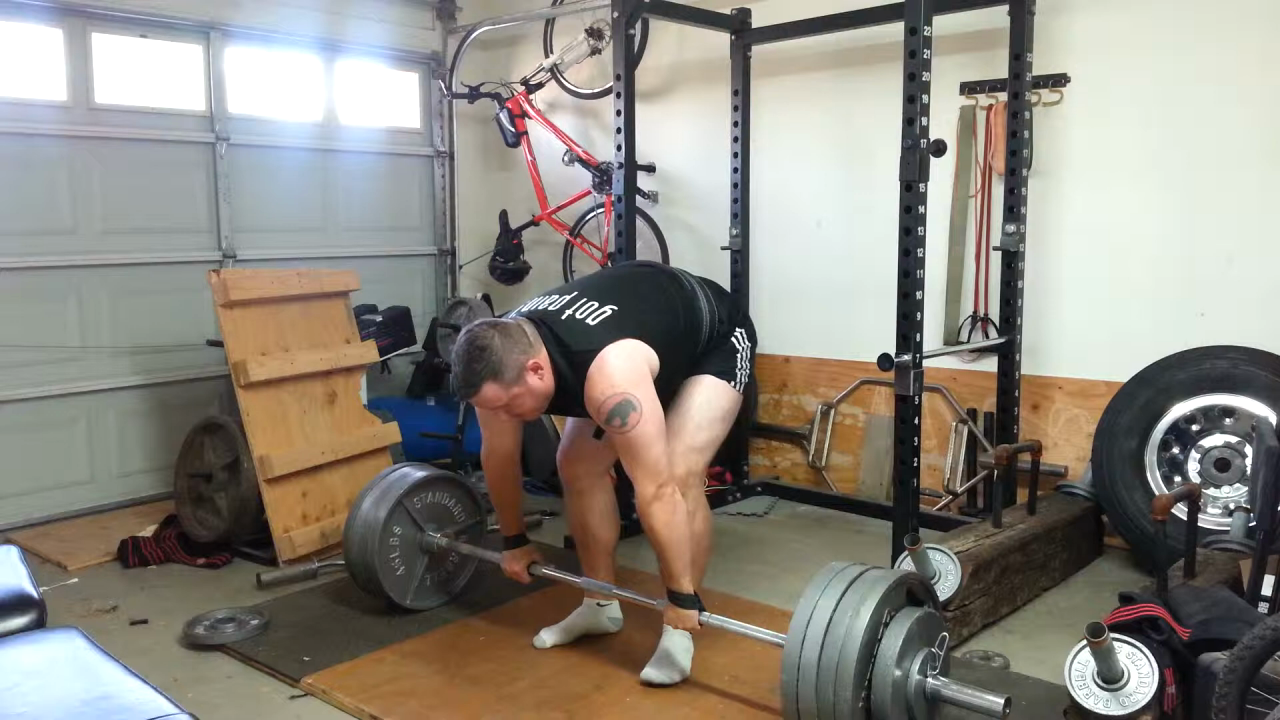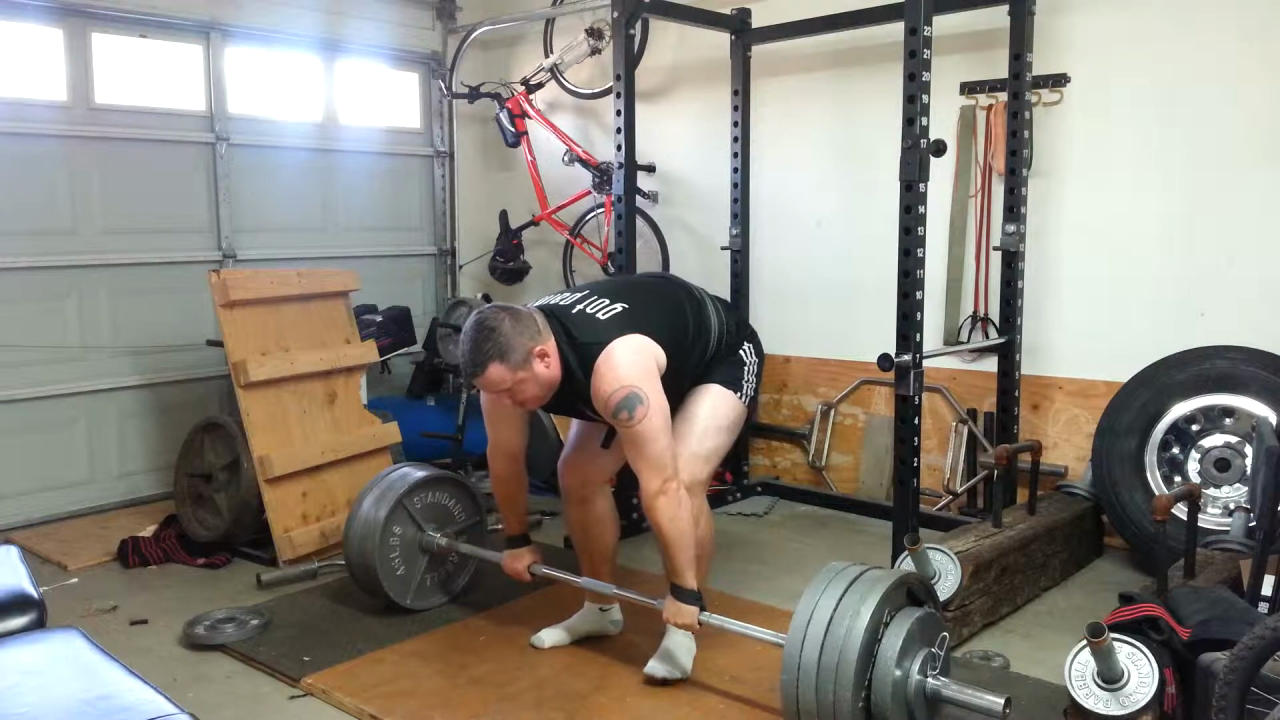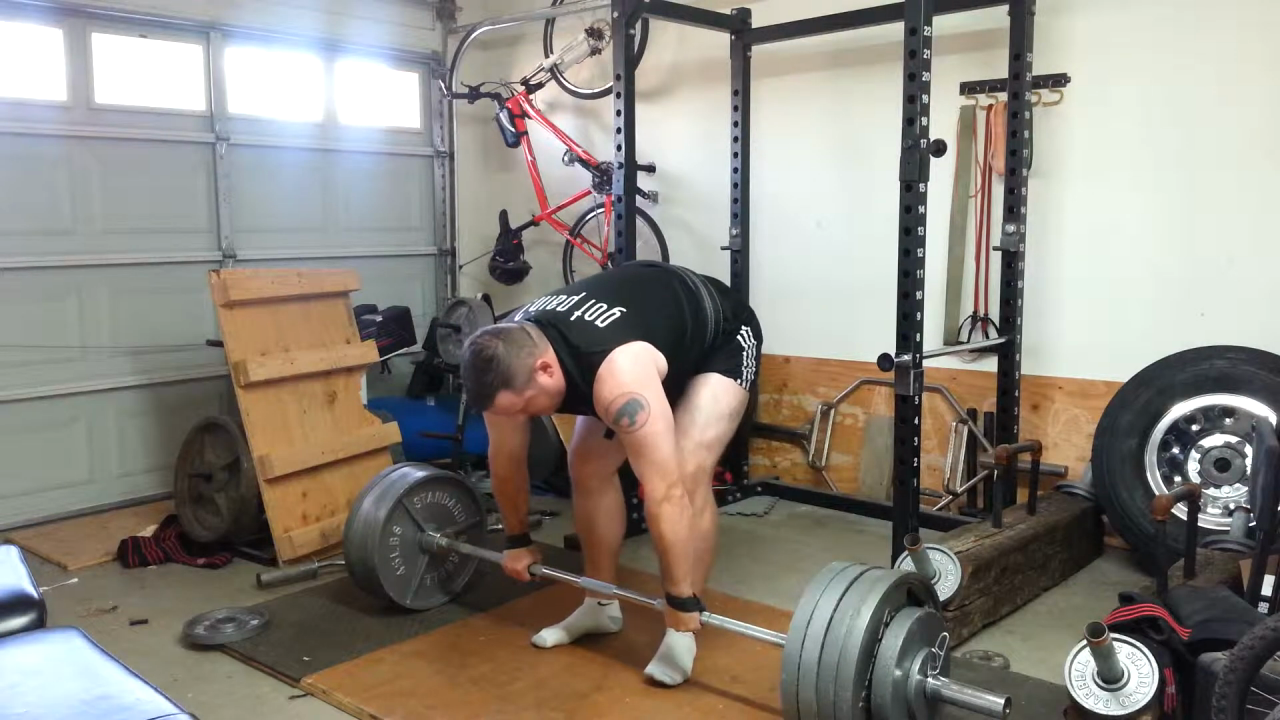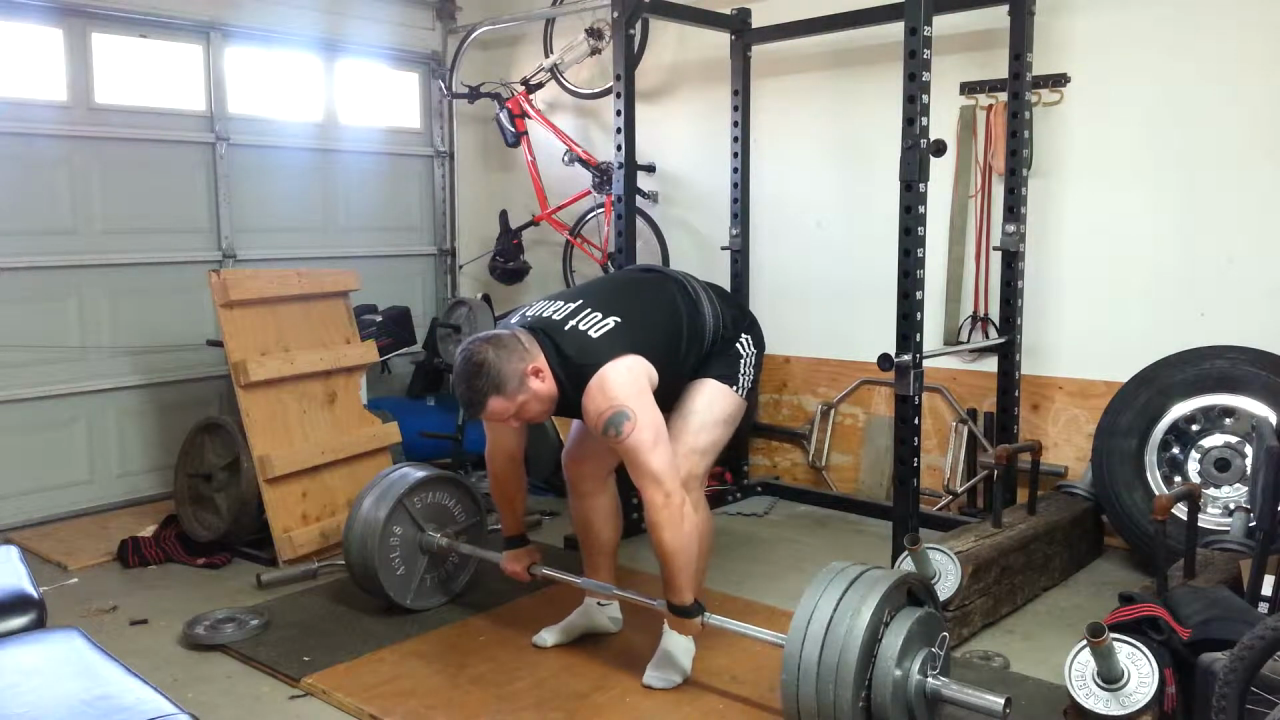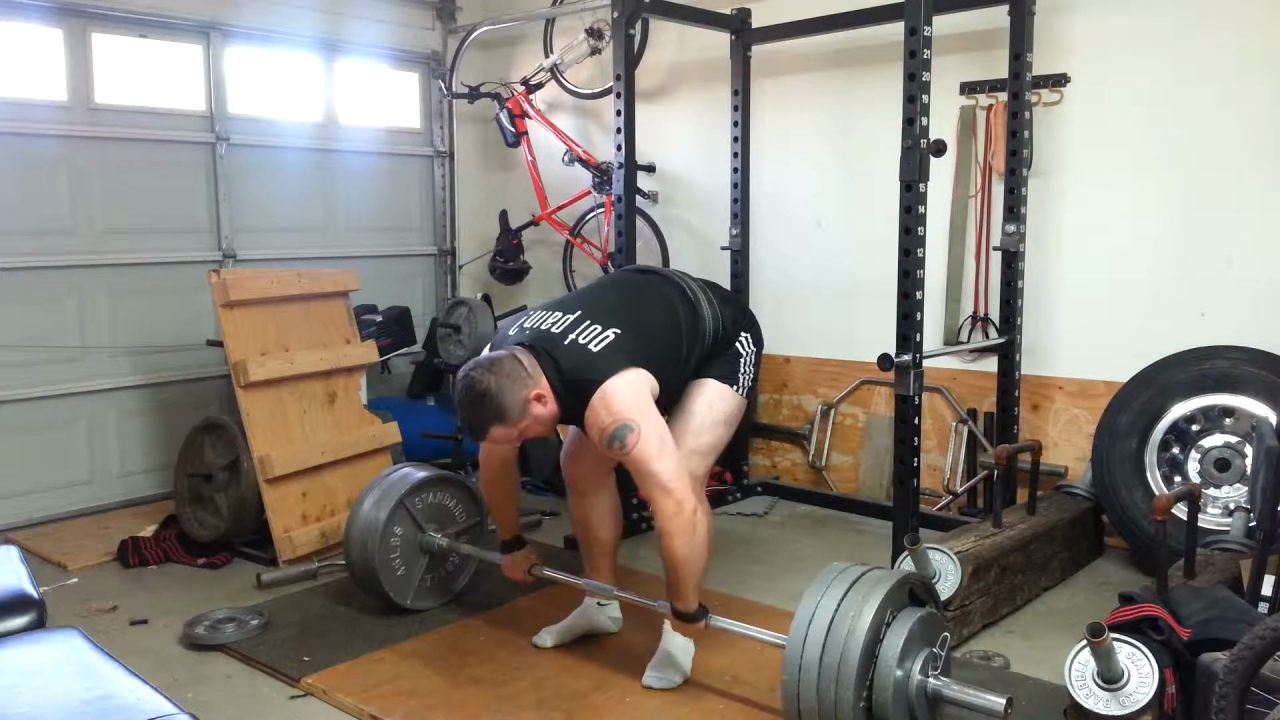
dt=0.7s
person 1, frame 1
left shoulder: (610, 374)
right shoulder: (502, 358)
left elbow: (657, 491)
right elbow: (499, 457)
left wrist: (682, 598)
right wrist: (514, 542)
left hip: (717, 339)
right hip: (649, 322)
left knee: (679, 475)
right knee: (577, 465)
left ankle: (680, 629)
right ankle: (601, 606)
person 1, frame 2
left shoulder: (616, 370)
right shoulder: (508, 355)
left elbow: (662, 487)
right elbow: (505, 455)
left wrist: (684, 593)
right wrist: (516, 540)
left hip: (722, 357)
right hip: (659, 354)
left knee: (683, 480)
right knee: (577, 475)
left ankle: (680, 629)
right ankle: (600, 609)
person 1, frame 3
left shoulder: (618, 374)
right shoulder: (509, 358)
left elbow: (665, 492)
right elbow: (506, 457)
left wrist: (680, 600)
right wrist: (517, 540)
left hip: (722, 337)
right hip: (652, 321)
left knee: (687, 475)
right knee: (588, 467)
left ankle: (682, 629)
right ankle: (601, 606)
person 1, frame 4
left shoulder: (609, 385)
right shoulder: (503, 362)
left elbow: (666, 499)
right elbow: (503, 457)
left wrist: (682, 608)
right wrist: (514, 541)
left hip: (723, 344)
right hip: (653, 326)
left knee: (681, 477)
right knee: (581, 466)
left ankle: (679, 634)
right ankle: (601, 605)
person 1, frame 5
left shoulder: (610, 399)
right shoulder: (501, 368)
left elbow: (678, 507)
right elbow: (496, 462)
left wrist: (687, 613)
right wrist: (511, 546)
left hip: (722, 341)
left knee: (682, 478)
right knee: (581, 467)
left ankle: (677, 634)
right ankle: (600, 605)
